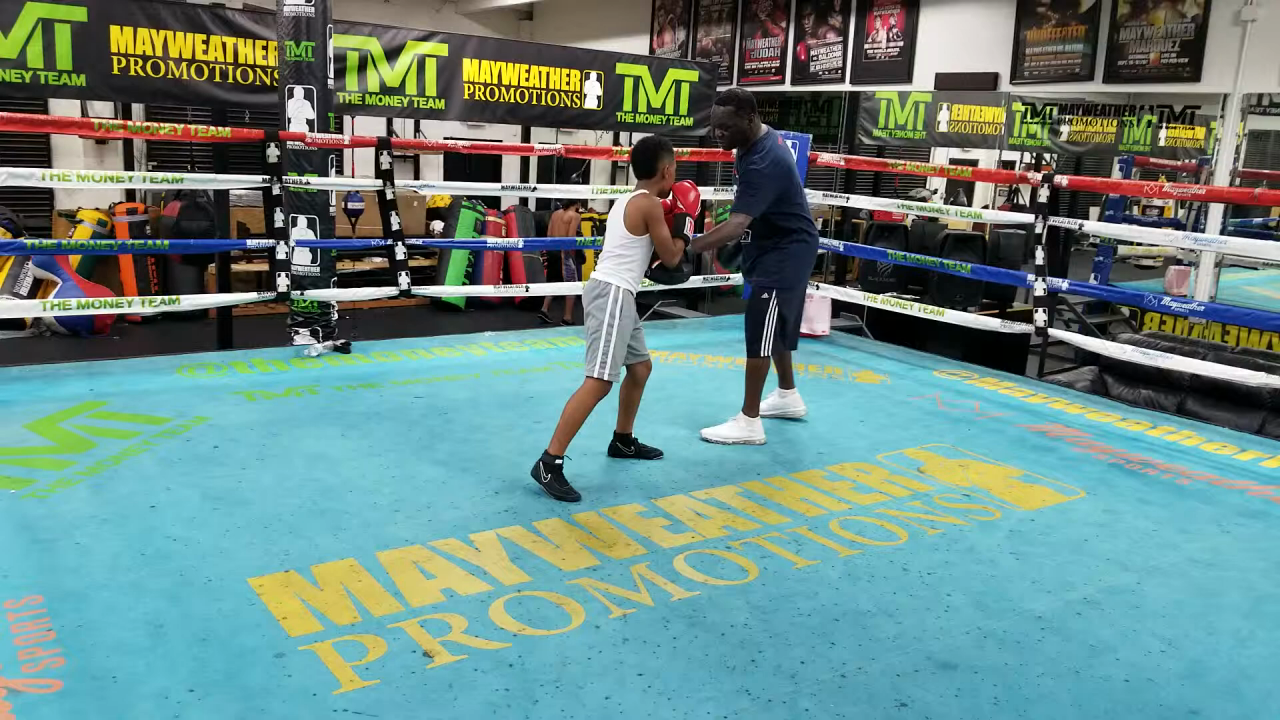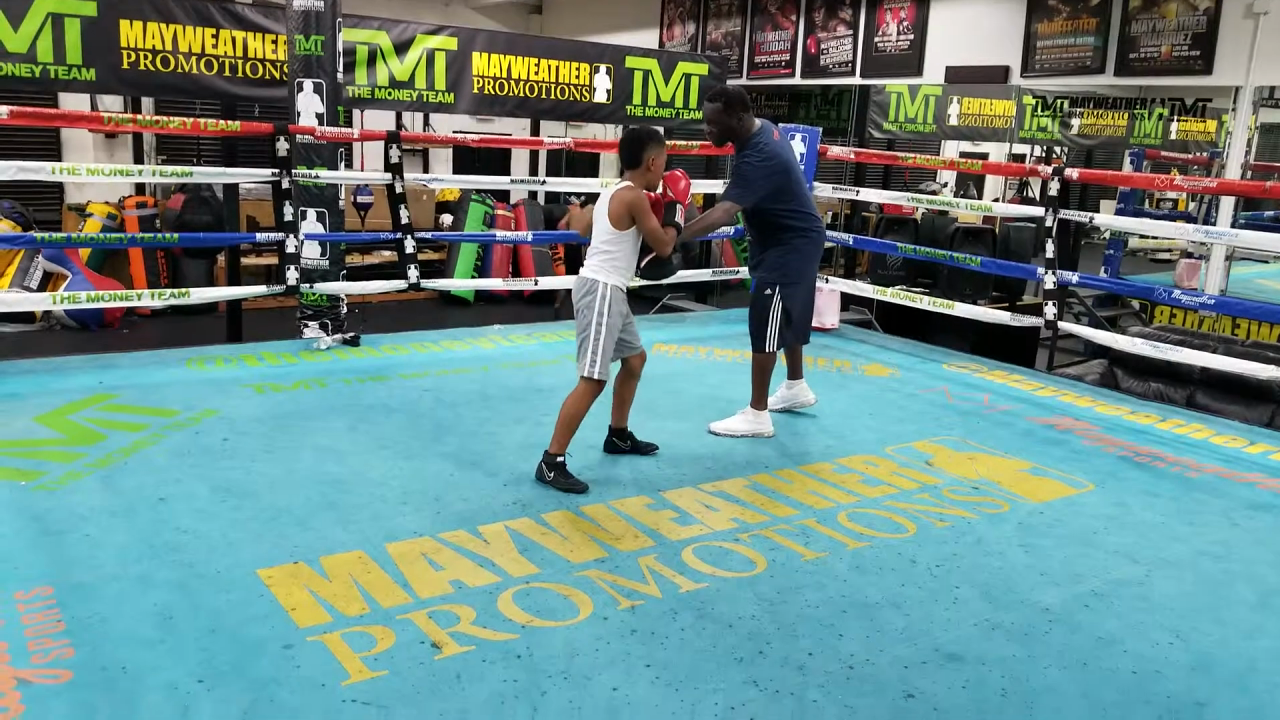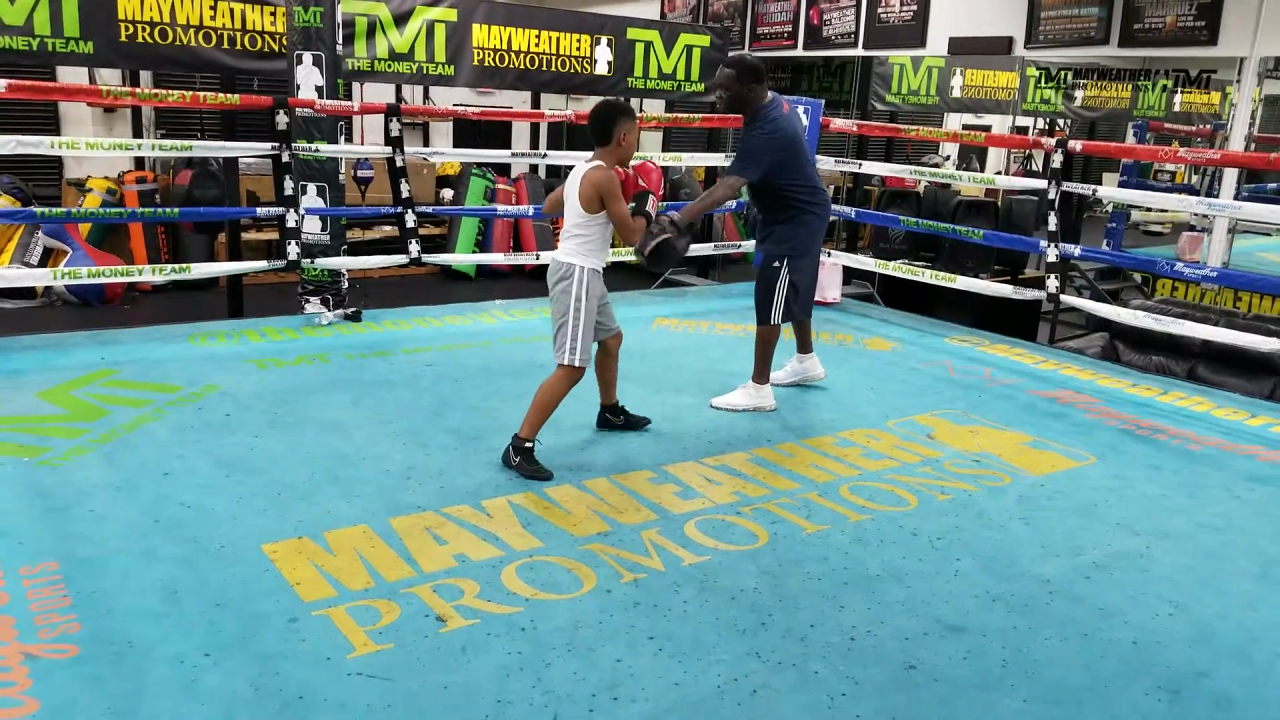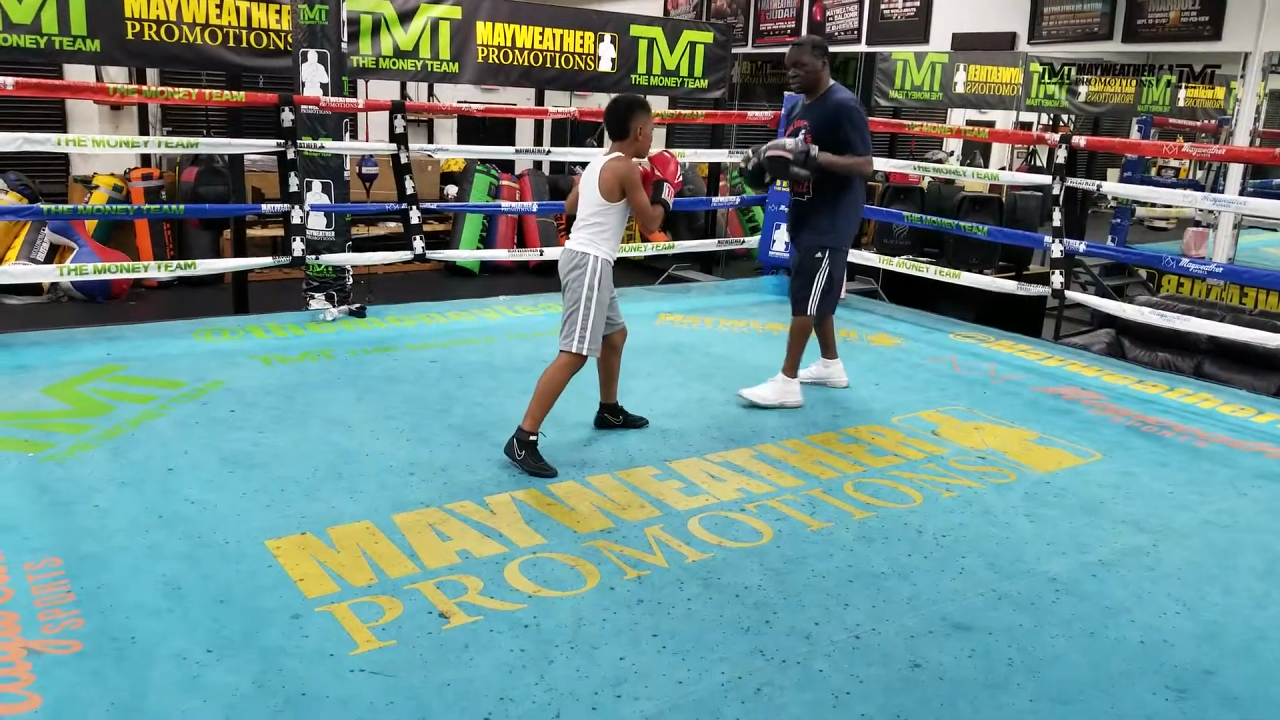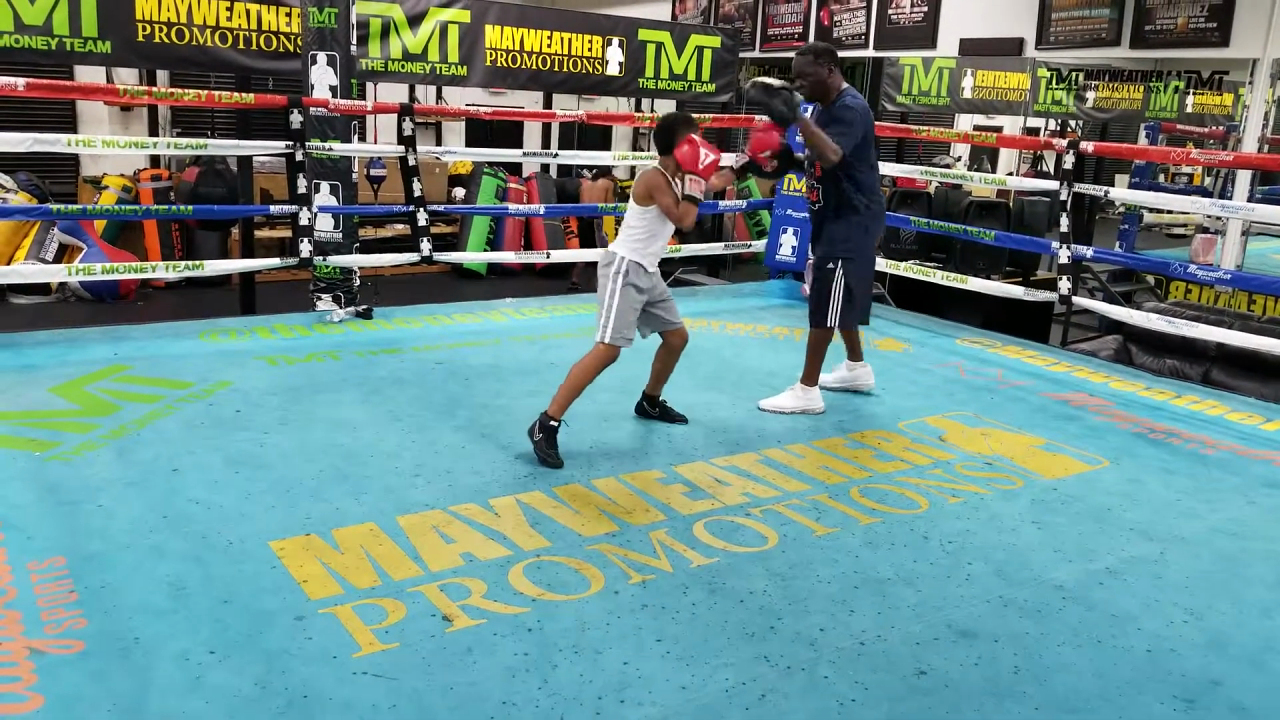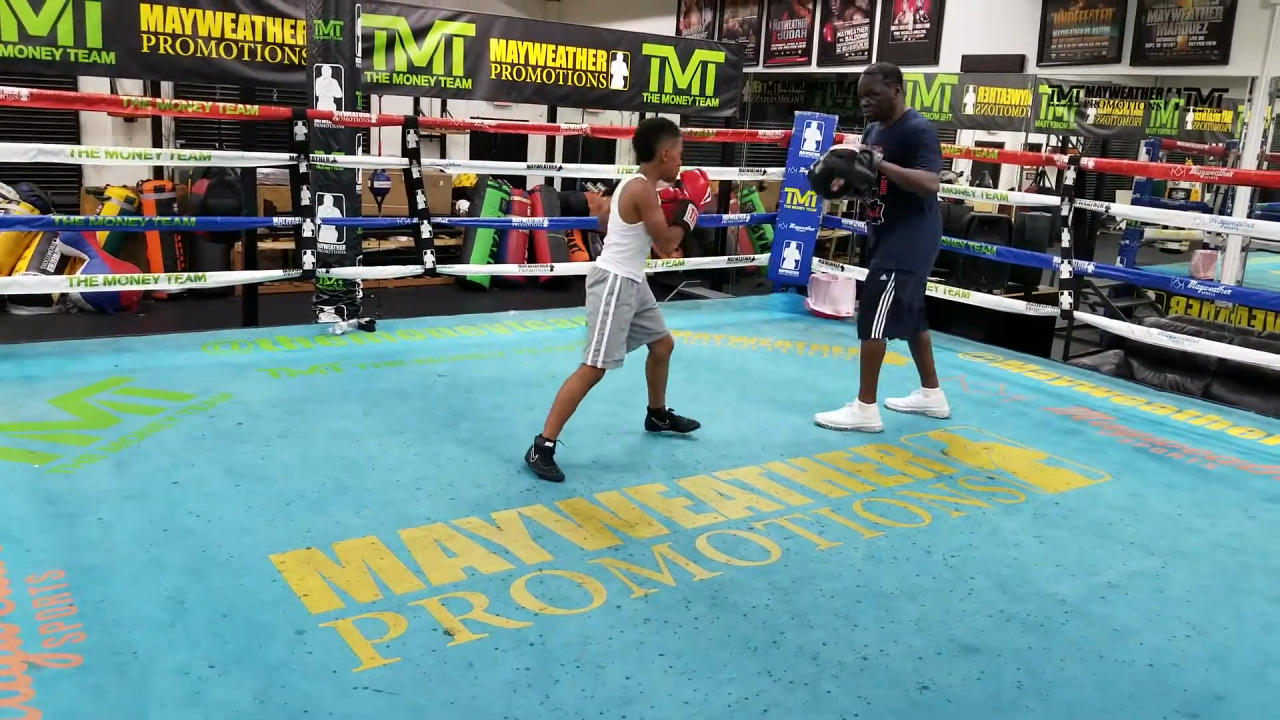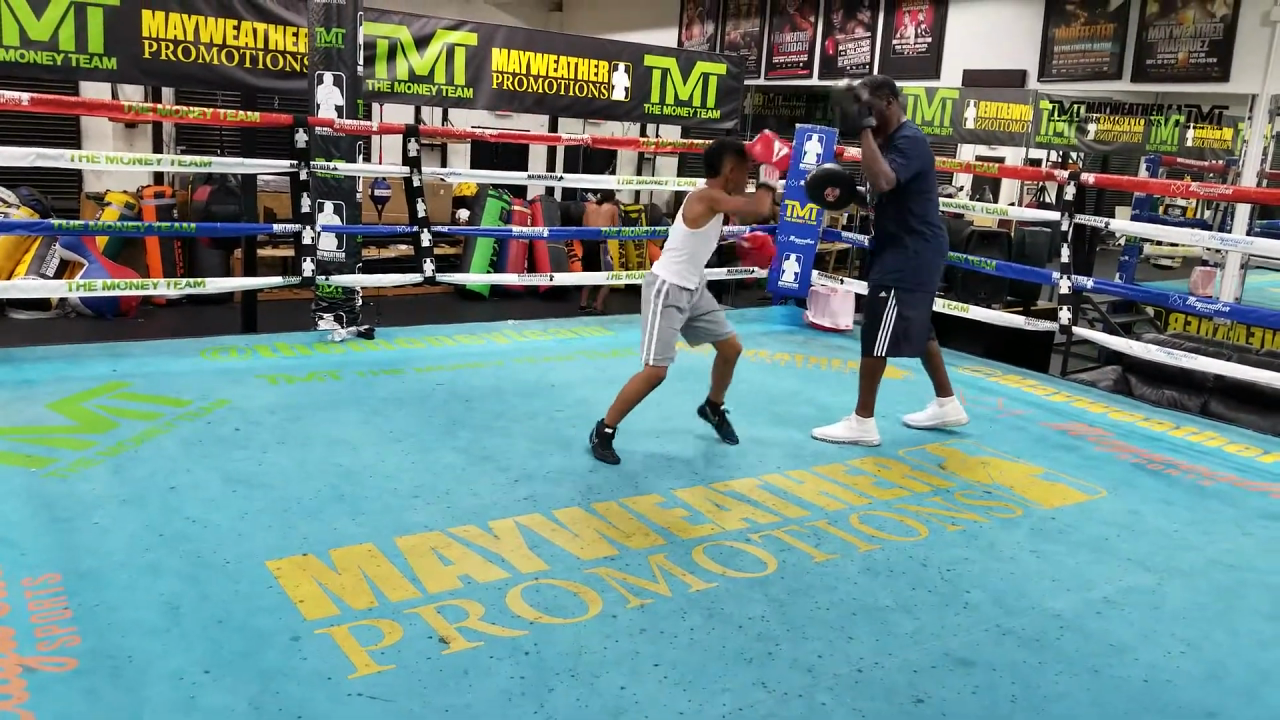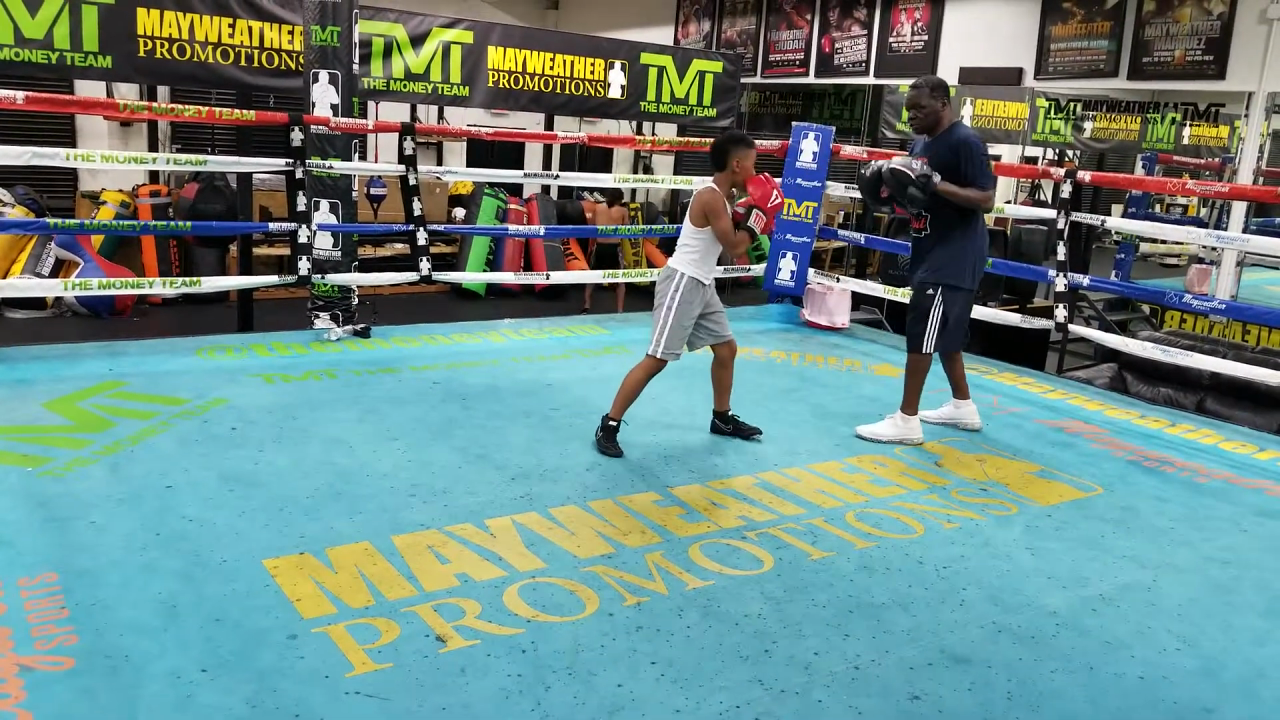
dt=0.7s
person 1, frame 1
left shoulder: (764, 161)
right shoulder: (758, 141)
left elbow: (736, 224)
left wrist: (688, 247)
right wrist: (735, 245)
left hip: (786, 249)
right hip: (774, 245)
left knee: (760, 330)
right knee: (774, 325)
left ankle: (749, 422)
right ankle: (787, 396)
person 1, frame 2
left shoulder: (759, 157)
right shoulder: (763, 129)
left elbow: (722, 213)
left wrist: (673, 237)
left hip: (790, 245)
right hip: (791, 238)
left knee: (764, 324)
right knee: (786, 316)
left ankle: (757, 415)
right ankle: (796, 387)
person 1, frame 3
left shoulder: (767, 131)
right shoulder: (772, 104)
left elbow: (728, 187)
left wrist: (677, 218)
left hip: (795, 219)
right hip: (793, 212)
left knee: (768, 299)
right knee: (792, 292)
left ankle: (758, 390)
right ankle: (806, 361)
person 1, frame 4
left shoulder: (843, 105)
right shoulder: (799, 106)
left elbow: (864, 166)
left wrist: (813, 156)
right wrist: (769, 160)
left hip: (833, 215)
right hip: (807, 213)
left knee: (806, 295)
right knee: (816, 292)
left ankle: (787, 382)
right ankle: (830, 365)
person 1, frame 5
left shoulder: (850, 108)
right shoulder: (825, 106)
left elbow: (830, 155)
left wrist: (791, 114)
left hip: (853, 220)
right hip: (837, 217)
left knee: (826, 302)
right knee: (840, 297)
left ankle: (806, 391)
right ankle: (856, 366)
person 1, frame 6
left shoulder: (917, 130)
right shoulder: (875, 130)
left elbow: (929, 184)
right elbow: (871, 183)
left wrist: (878, 164)
left hip: (910, 238)
right hip: (889, 236)
left knee: (873, 317)
right knee: (910, 315)
left ankle: (865, 409)
right ankle: (931, 395)
person 1, frame 7
left shoulder: (910, 142)
right shoulder: (889, 140)
left elbow: (882, 181)
right elbow: (880, 191)
left wrist: (863, 130)
left hip: (911, 253)
right hip: (906, 250)
left knee: (877, 334)
right knee: (916, 329)
left ankle: (863, 422)
right ankle: (946, 405)
person 1, frame 8
left shoulder: (966, 142)
right shoulder: (921, 143)
left elbow: (985, 201)
left wrist: (935, 184)
right wrist: (894, 184)
left hip: (956, 254)
right hip: (931, 251)
left knee: (921, 332)
right knee: (946, 330)
left ankle: (906, 420)
right ankle: (962, 407)
person 2, frame 1
left shoulder: (626, 201)
right shoulder: (650, 204)
right elbow: (671, 257)
right wrist: (685, 219)
left hip: (615, 294)
right hip: (612, 295)
left knee: (640, 367)
right knee: (598, 382)
left ankle: (623, 441)
right ankle: (549, 463)
person 2, frame 2
left shoulder: (612, 193)
right shoulder: (634, 197)
left elbow: (581, 229)
right elbow: (663, 247)
right wrist: (675, 206)
left hip: (608, 289)
right hip: (601, 290)
left knee: (635, 359)
right knee: (593, 380)
left ankle: (618, 436)
right ankle: (551, 463)
person 2, frame 3
left shoulder: (582, 170)
right shoulder: (605, 178)
left elbow: (549, 208)
right elbow: (631, 236)
right wrist: (647, 200)
left hip: (583, 272)
right hip: (577, 274)
left knee: (611, 339)
right knee: (572, 367)
left ankle: (611, 412)
right ankle: (519, 447)
person 2, frame 4
left shoulder: (598, 165)
right shoulder: (625, 168)
left elbow: (570, 207)
right elbow: (650, 224)
right wrist: (665, 185)
left hip: (586, 259)
right hip: (590, 263)
left knee: (615, 336)
right knee: (574, 355)
left ankle: (609, 411)
right ankle: (523, 440)
person 2, frame 5
left shoulder: (674, 178)
right shoulder: (654, 177)
left elbow: (715, 183)
right elbow: (684, 221)
right wrist: (695, 177)
left hip: (646, 270)
right hip: (624, 268)
left knee: (677, 337)
right knee: (606, 350)
left ankle: (650, 402)
right ankle: (546, 425)
person 2, frame 6
left shoulder: (634, 184)
right shoulder: (643, 190)
left elbow: (605, 221)
right elbow: (666, 245)
right wrist: (690, 206)
left hip: (631, 282)
right hip: (615, 283)
left knee: (663, 345)
right knee: (593, 368)
left ankle: (658, 415)
right ankle: (542, 447)
person 2, frame 7
left shoulder: (713, 198)
right shoulder: (708, 197)
right elbow: (760, 209)
right wrist: (770, 172)
left hip: (693, 289)
right hip: (667, 289)
left knee: (732, 346)
right knee: (655, 371)
left ankle: (713, 407)
right ankle: (603, 432)
person 2, frame 8
left shoulder: (720, 195)
right shoulder: (710, 197)
left elbow: (727, 235)
right elbow: (734, 247)
left wrist: (744, 214)
right wrist: (760, 211)
left hip: (702, 284)
right hip: (682, 283)
left knee: (727, 349)
right knee: (656, 359)
left ankle: (722, 418)
right ankle: (608, 426)
